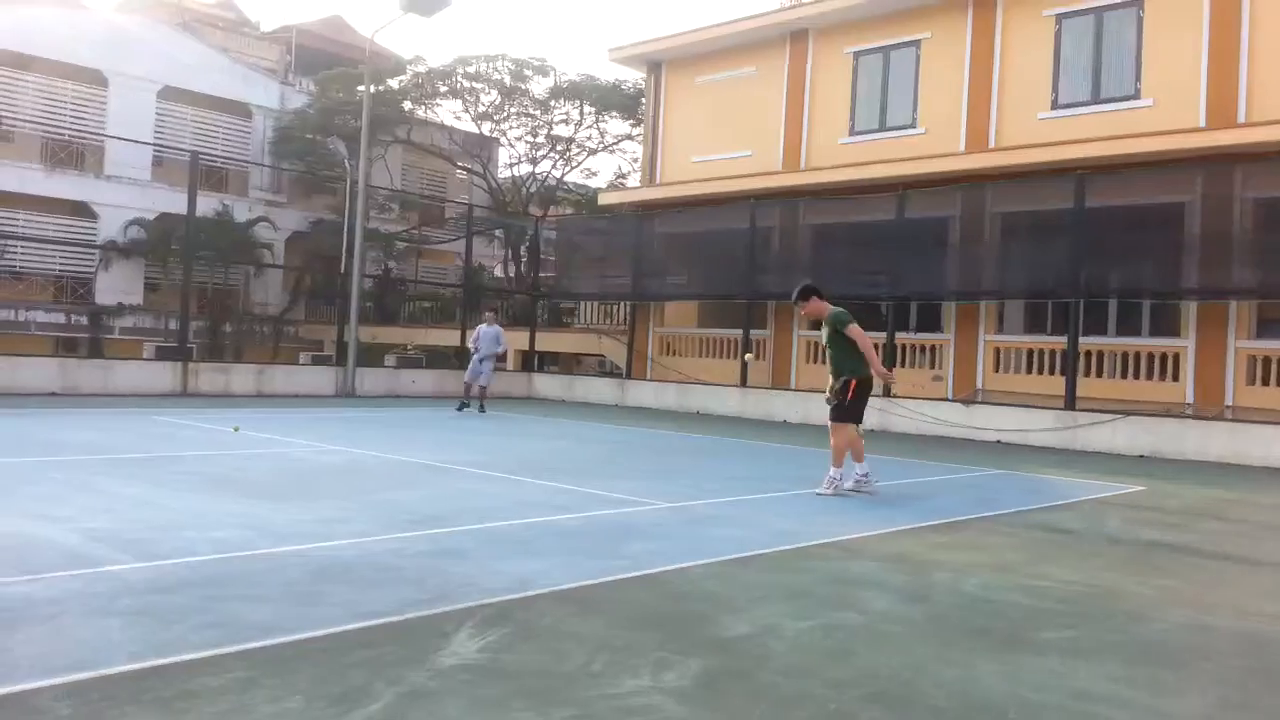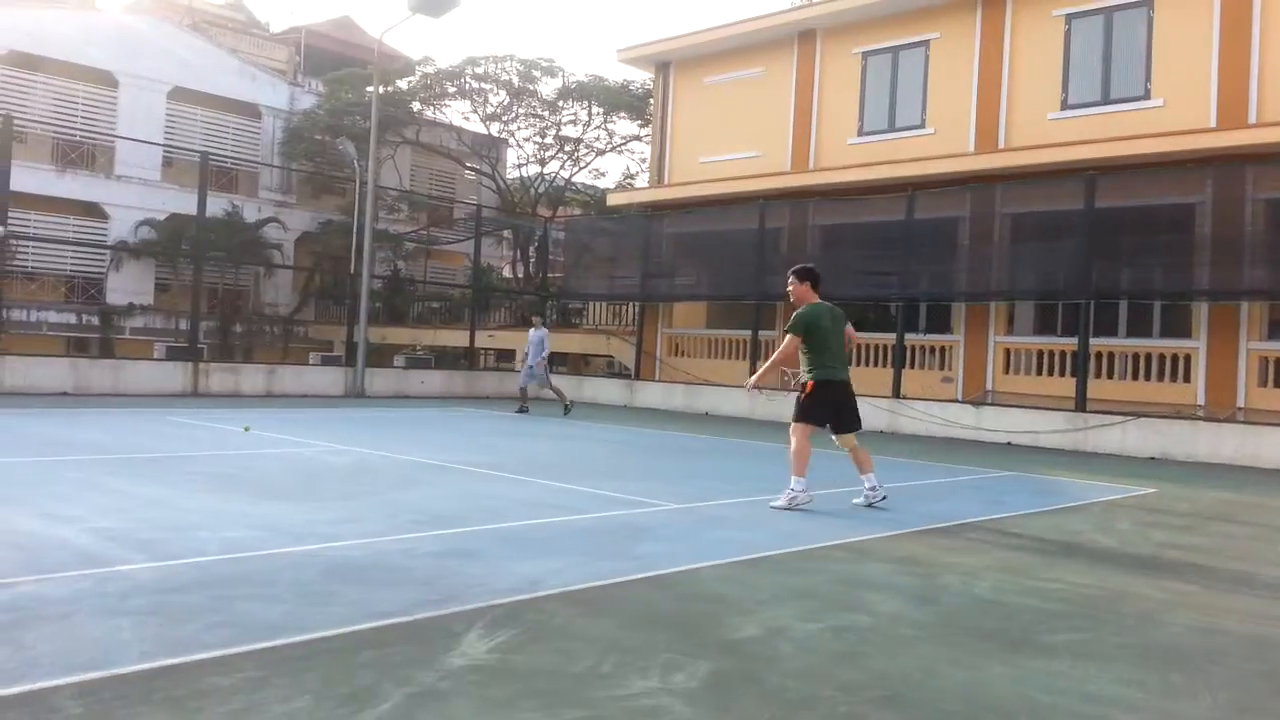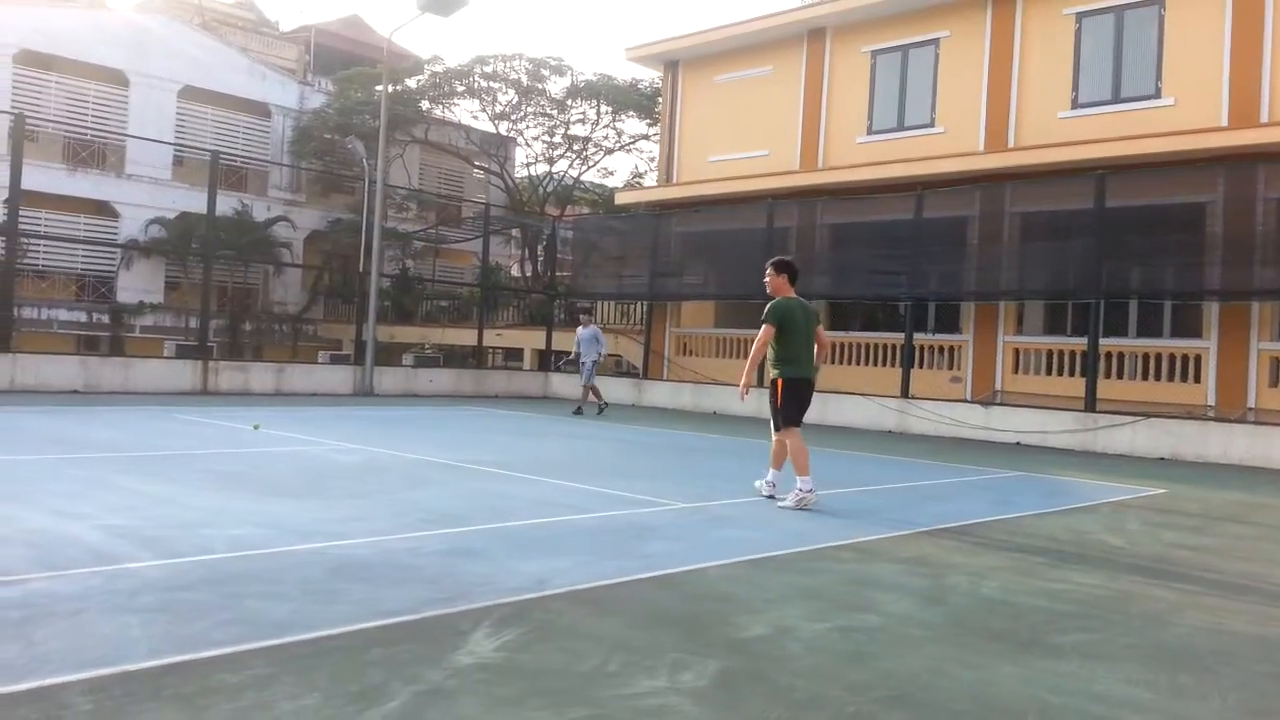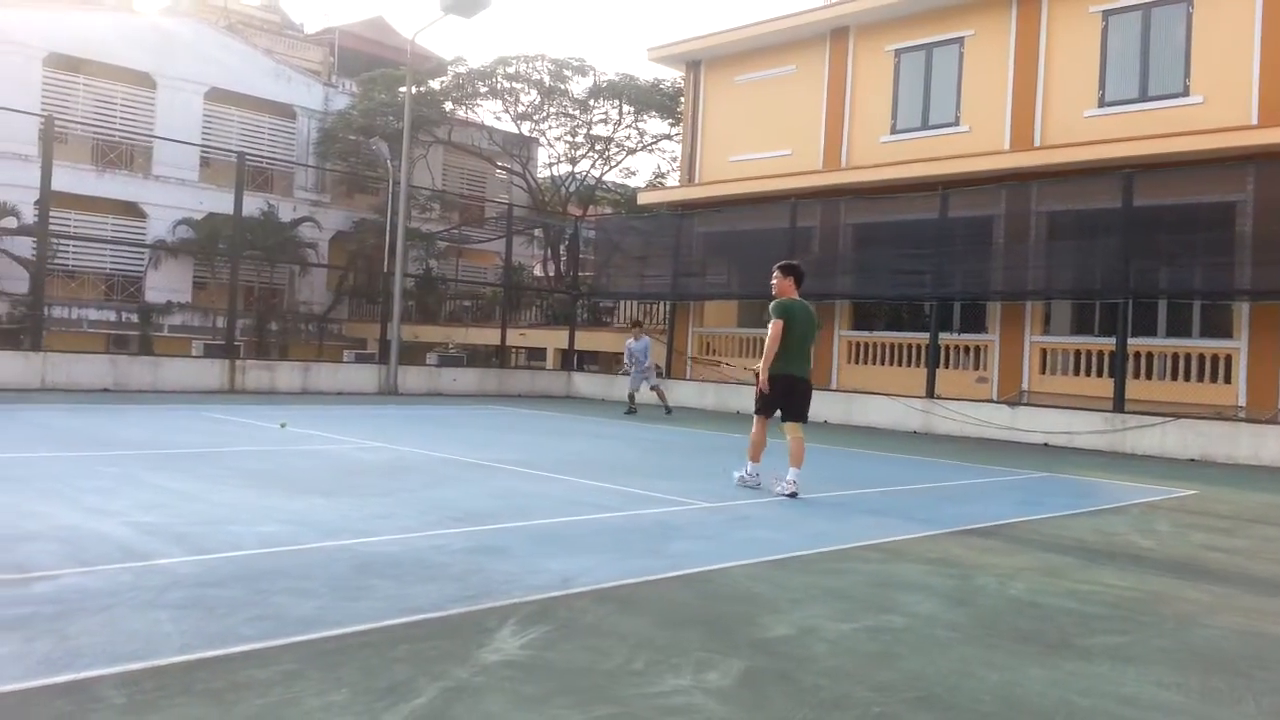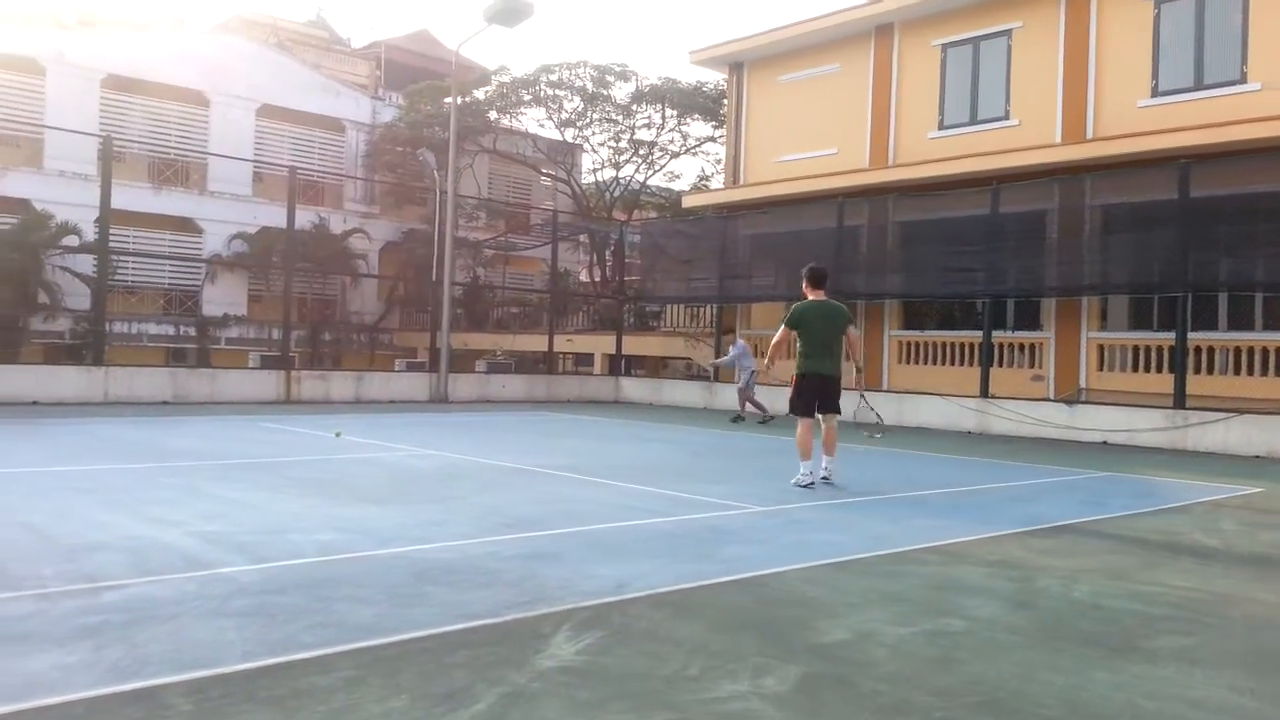
dt=0.5s
person 1, frame 1
left shoulder: (837, 316)
right shoulder: (828, 322)
left elbow: (861, 338)
left wrist: (876, 367)
right wrist: (832, 384)
left hip: (855, 379)
right hip: (845, 380)
left knee: (838, 426)
right knee: (850, 428)
left ankle: (835, 478)
right ankle: (863, 476)
person 1, frame 2
left shoulder: (802, 315)
right shoulder: (835, 311)
left elbow: (786, 351)
right elbow: (852, 338)
left wrist: (760, 375)
left hip: (819, 381)
right hip: (842, 382)
left knee: (799, 430)
right knee: (847, 438)
left ankle: (798, 491)
right ankle: (873, 489)
person 1, frame 3
left shoulder: (777, 307)
right shoulder: (808, 308)
left elbow: (762, 342)
right elbow: (822, 343)
left wrist: (747, 374)
right wrist: (813, 369)
left hip: (786, 378)
right hip: (805, 378)
left knee: (789, 432)
right knee: (780, 432)
left ankle: (805, 489)
right ankle: (771, 482)
person 1, frame 4
left shoulder: (779, 306)
right shoulder: (810, 312)
left elbow: (774, 336)
left wrist: (763, 367)
left hip: (777, 373)
right hip: (803, 377)
left knee: (760, 421)
right knee: (794, 429)
left ankle: (751, 472)
right ankle: (792, 480)
person 1, frame 5
left shoulder: (800, 309)
right shoulder: (841, 310)
left elbow: (779, 340)
right elbow: (854, 342)
left wrist: (769, 360)
right wrist: (858, 368)
left hip: (806, 372)
right hip: (832, 373)
left knee: (805, 421)
right knee: (829, 419)
left ankle: (806, 473)
right ankle: (827, 468)
